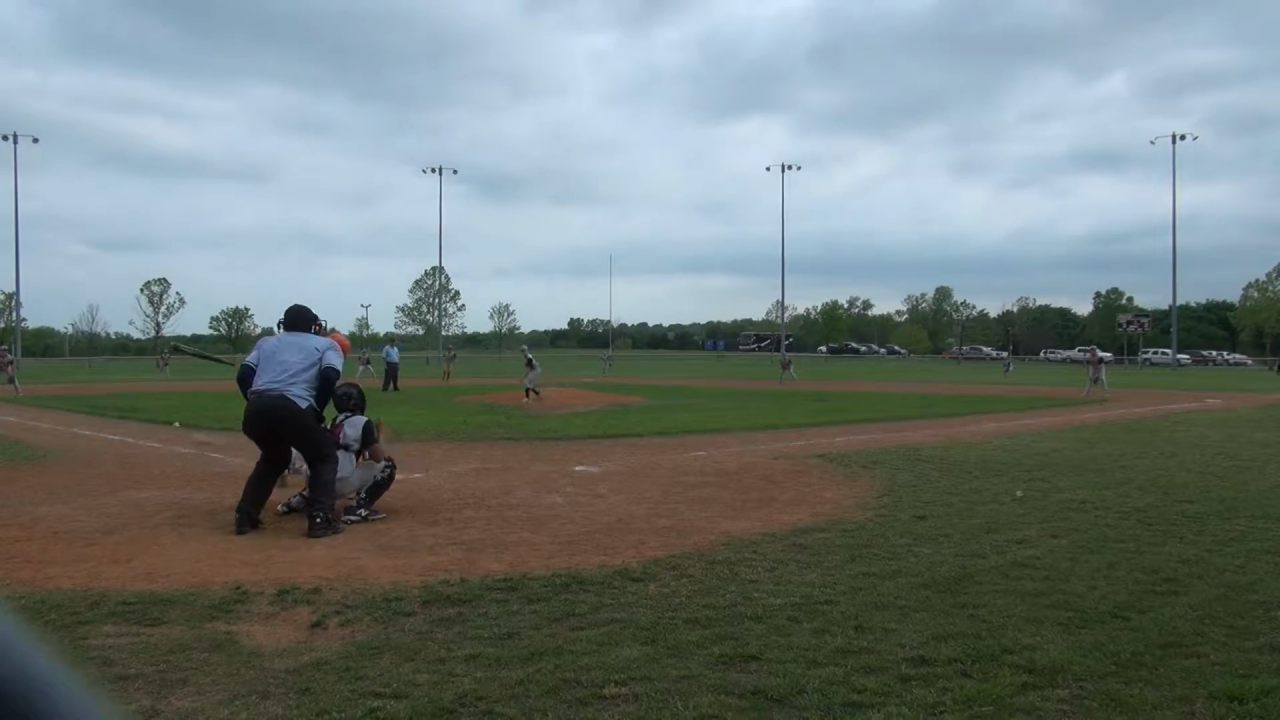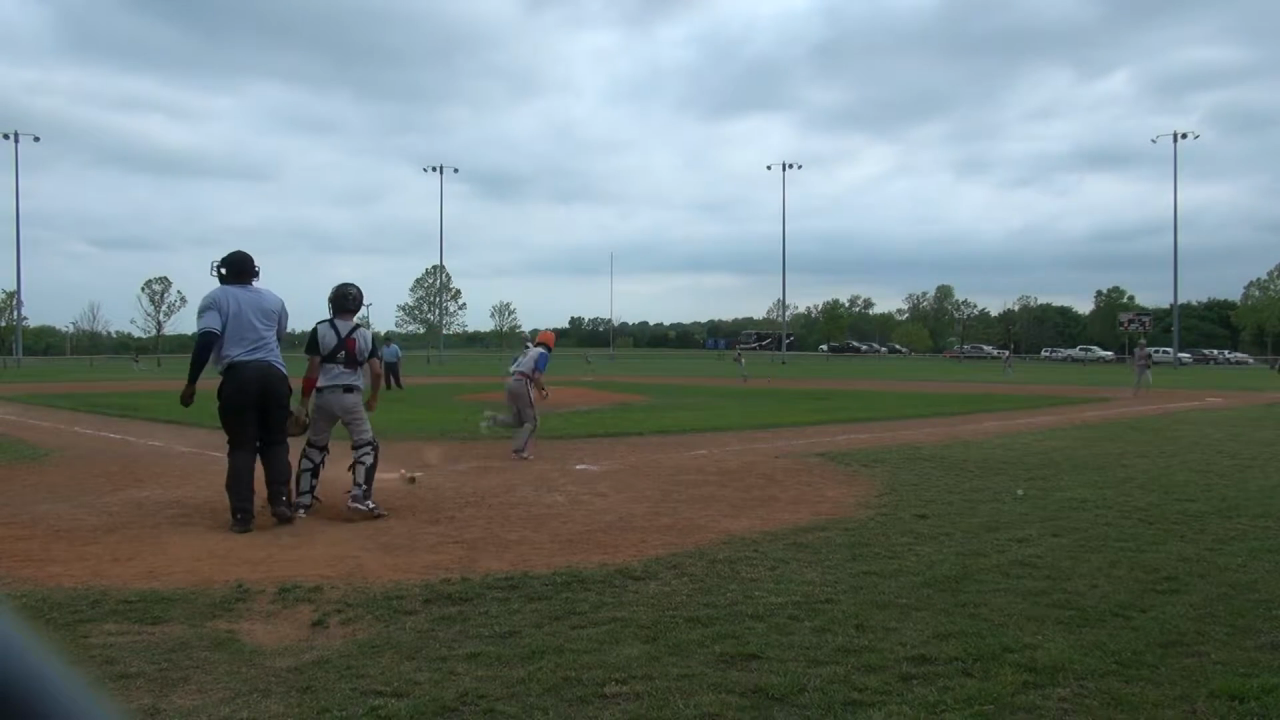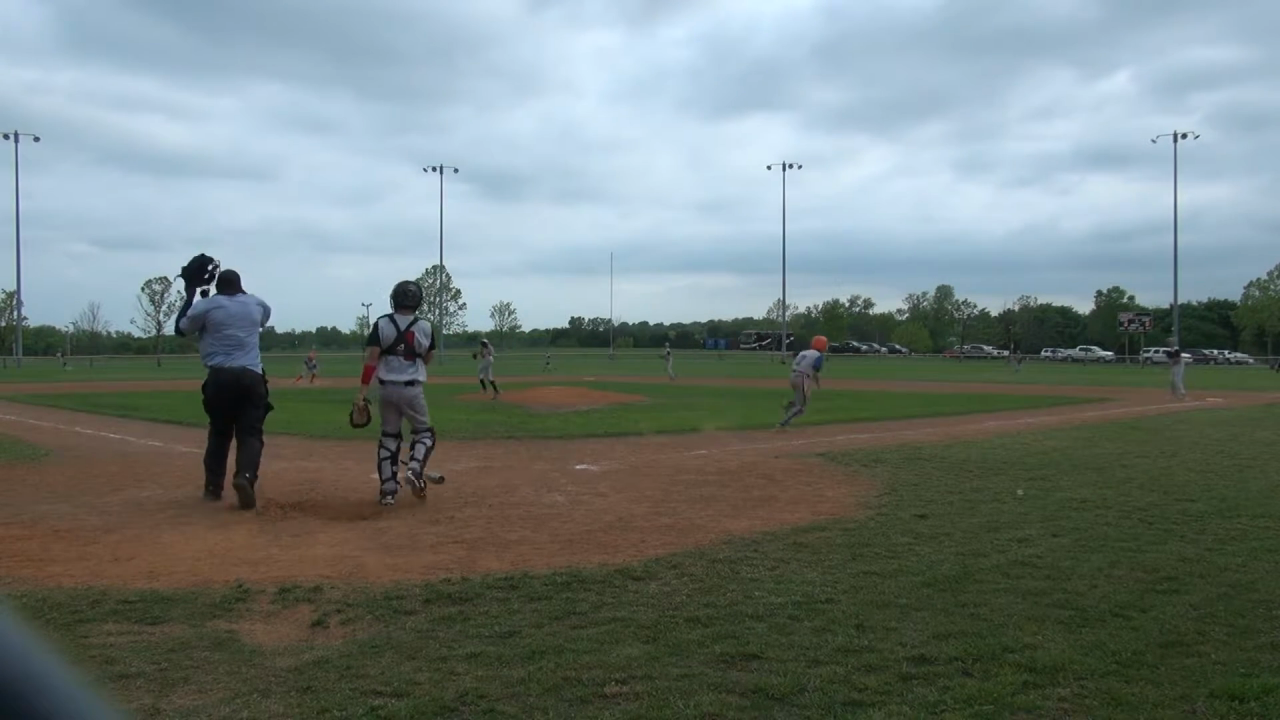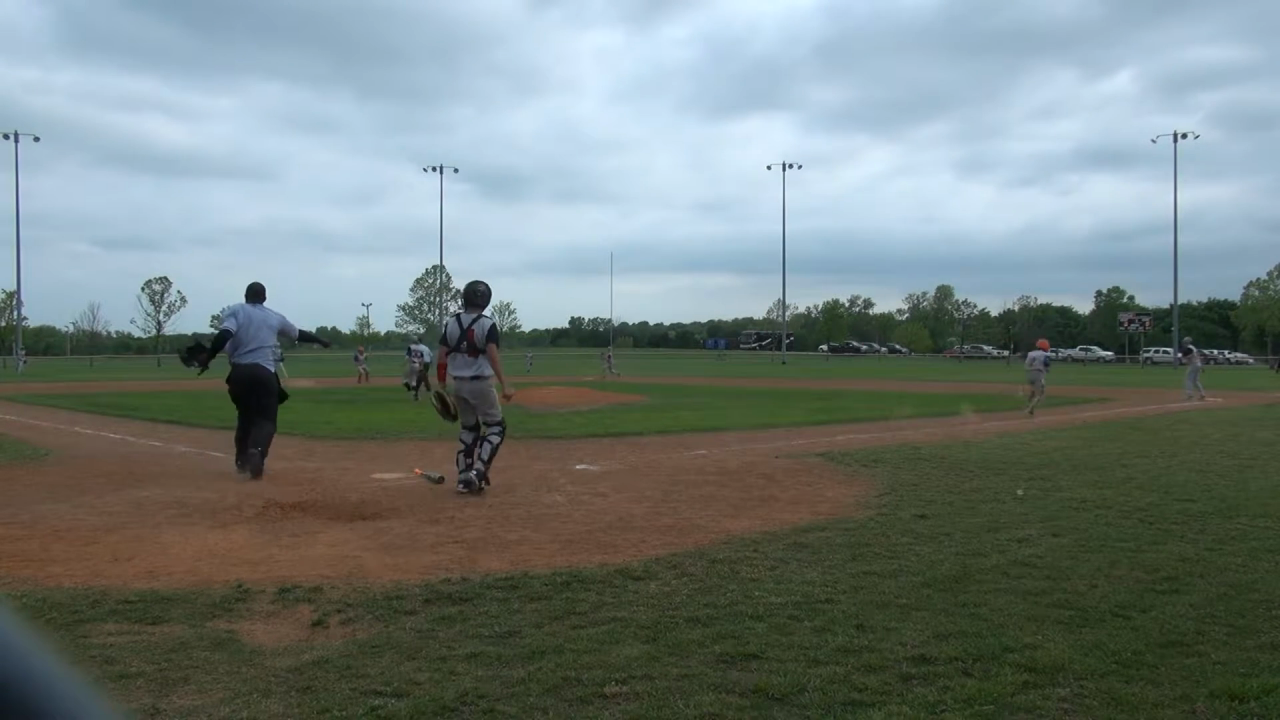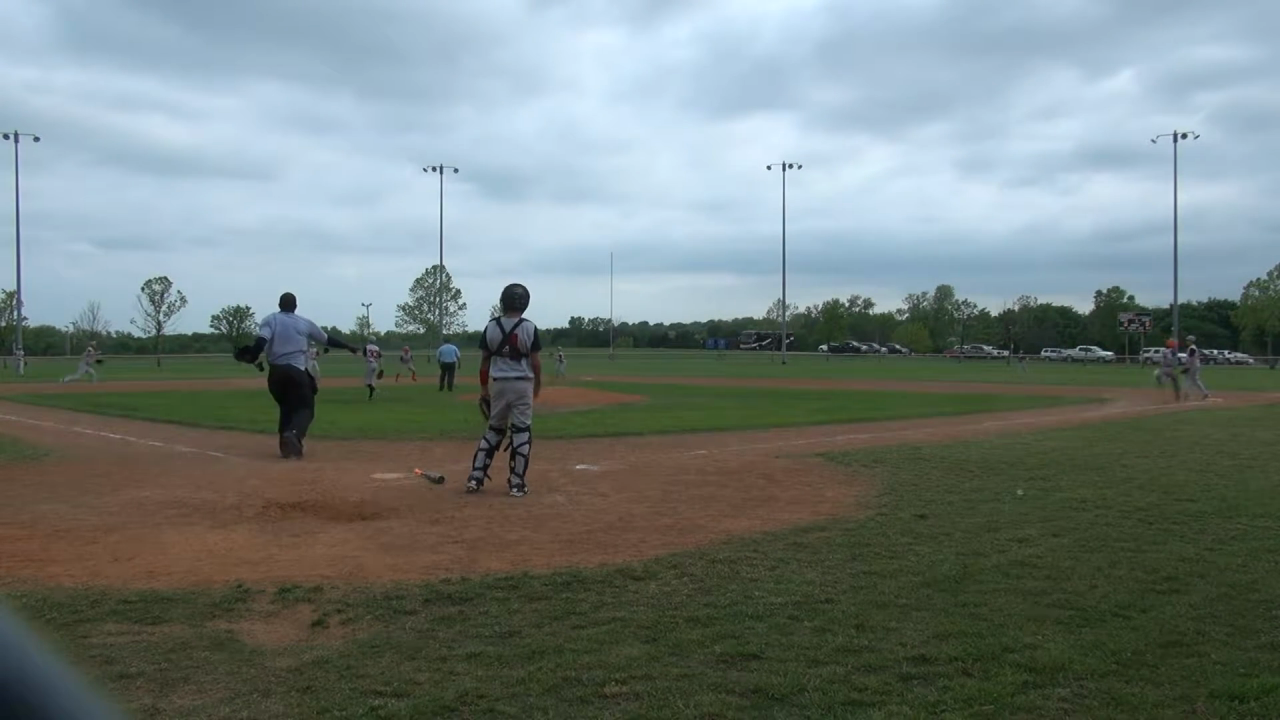
dt=1s
person 1, frame 1
left shoulder: (266, 342)
right shoulder: (327, 344)
left elbow: (244, 376)
right elbow: (329, 376)
right wrist: (317, 412)
left hip: (256, 409)
right hip: (294, 408)
left knee: (273, 458)
right knee: (324, 458)
left ankle: (245, 517)
right ankle: (320, 519)
person 1, frame 2
left shoulder: (215, 298)
right shoulder: (273, 299)
left elbow: (207, 340)
left wrist: (191, 383)
left hip: (239, 377)
right hip: (274, 375)
left knee: (242, 446)
right knee: (275, 442)
left ankle: (242, 515)
right ankle: (280, 502)
person 1, frame 3
left shoulder: (205, 306)
right shoulder: (256, 304)
left elbow: (179, 330)
left wrist: (190, 296)
left hip: (220, 377)
right hip: (251, 377)
left knee: (218, 432)
right knee: (250, 434)
left ankle: (213, 487)
right ankle: (245, 479)
person 1, frame 4
left shoulder: (234, 311)
right shoulder: (275, 316)
left elbow: (224, 335)
right elbow: (298, 334)
left wrist: (207, 358)
right wrist: (320, 341)
left hip: (239, 371)
right hip: (264, 372)
left knee: (246, 416)
right knee: (265, 418)
left ankle: (242, 461)
right ankle: (255, 455)
person 1, frame 5
left shoulder: (269, 320)
right shoulder: (305, 323)
left elbow: (261, 342)
right elbow: (327, 339)
left wrist: (252, 358)
right wrist: (348, 347)
left hip: (276, 371)
right hip: (297, 371)
left knee: (286, 408)
right knee: (304, 408)
left ankle: (285, 447)
right ankle: (293, 435)
person 2, frame 1
left shoulder: (332, 424)
right shoulder: (363, 422)
right elbow: (378, 456)
right wrist: (377, 439)
right hip: (340, 485)
right knee: (386, 466)
left ankle: (297, 502)
right ankle: (359, 508)
person 2, frame 2
left shoulder: (320, 330)
right shoulder: (365, 335)
left elbow: (312, 369)
right elbow: (377, 371)
left wrist: (303, 403)
right wrist: (373, 398)
left hip: (324, 397)
right hip: (351, 397)
left knee: (314, 448)
right knee: (366, 446)
left ankle: (302, 501)
right ankle: (360, 496)
person 2, frame 3
left shoulder: (381, 324)
right shoulder: (425, 327)
left elbow: (371, 359)
right elbow: (427, 359)
left wrist: (363, 390)
left hip: (387, 388)
right hip: (412, 389)
left knee: (389, 437)
right knee: (424, 433)
left ankle: (387, 490)
right ankle: (414, 469)
person 2, frame 4
left shoulder: (451, 323)
right shoulder: (488, 324)
left elbow: (441, 356)
right elbow: (493, 356)
left wrist: (441, 385)
right wrist: (505, 385)
left hip: (459, 384)
right hip: (482, 383)
left knee: (468, 429)
right knee: (495, 425)
left ankle: (464, 480)
right ankle: (478, 471)
person 2, frame 5
left shoulder: (491, 327)
right shoulder: (529, 328)
left elbow: (484, 360)
right elbow: (535, 362)
left wrist: (484, 388)
right wrist: (537, 385)
left hip: (498, 385)
right hip: (522, 385)
left knee: (494, 430)
right knee: (521, 432)
left ankle: (475, 477)
right ankle: (517, 483)
